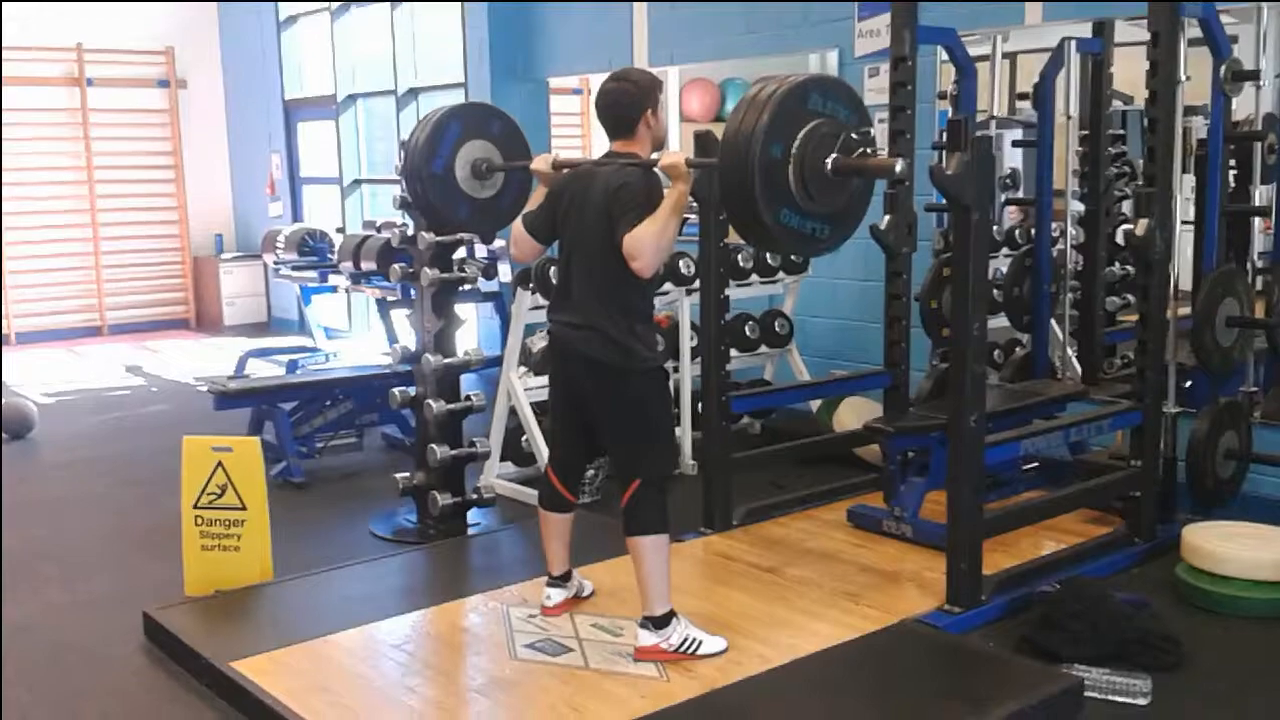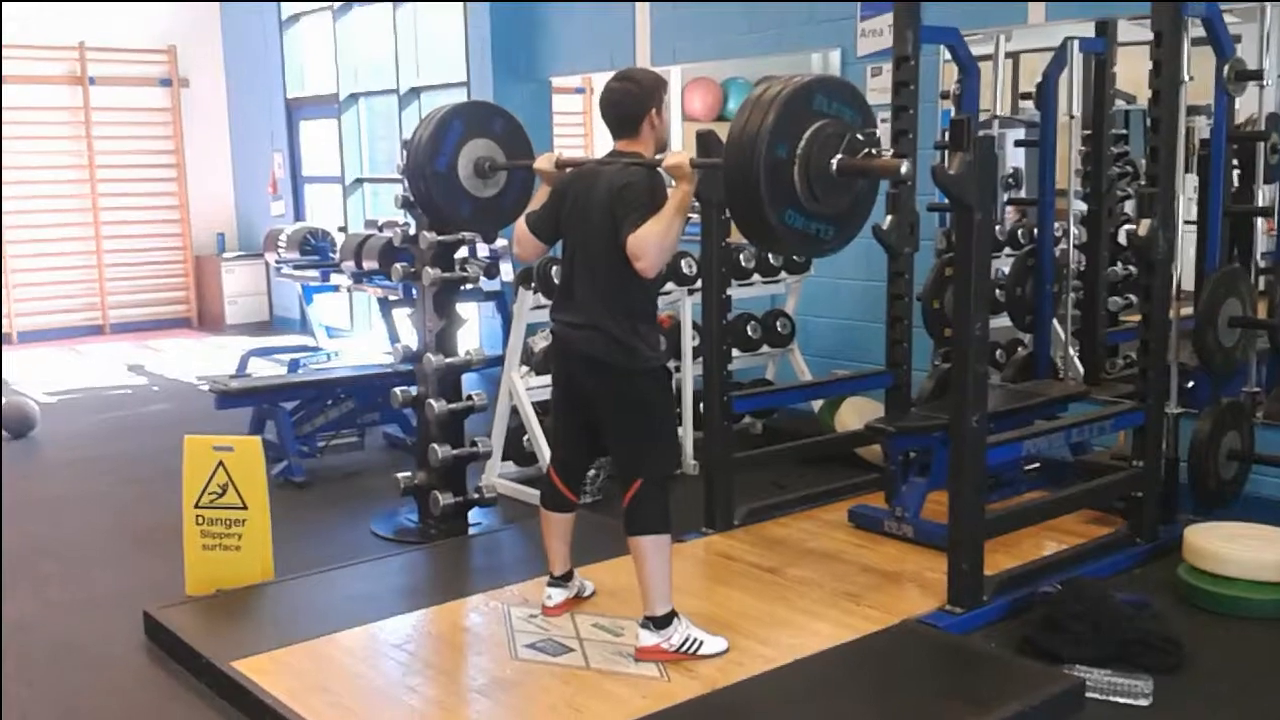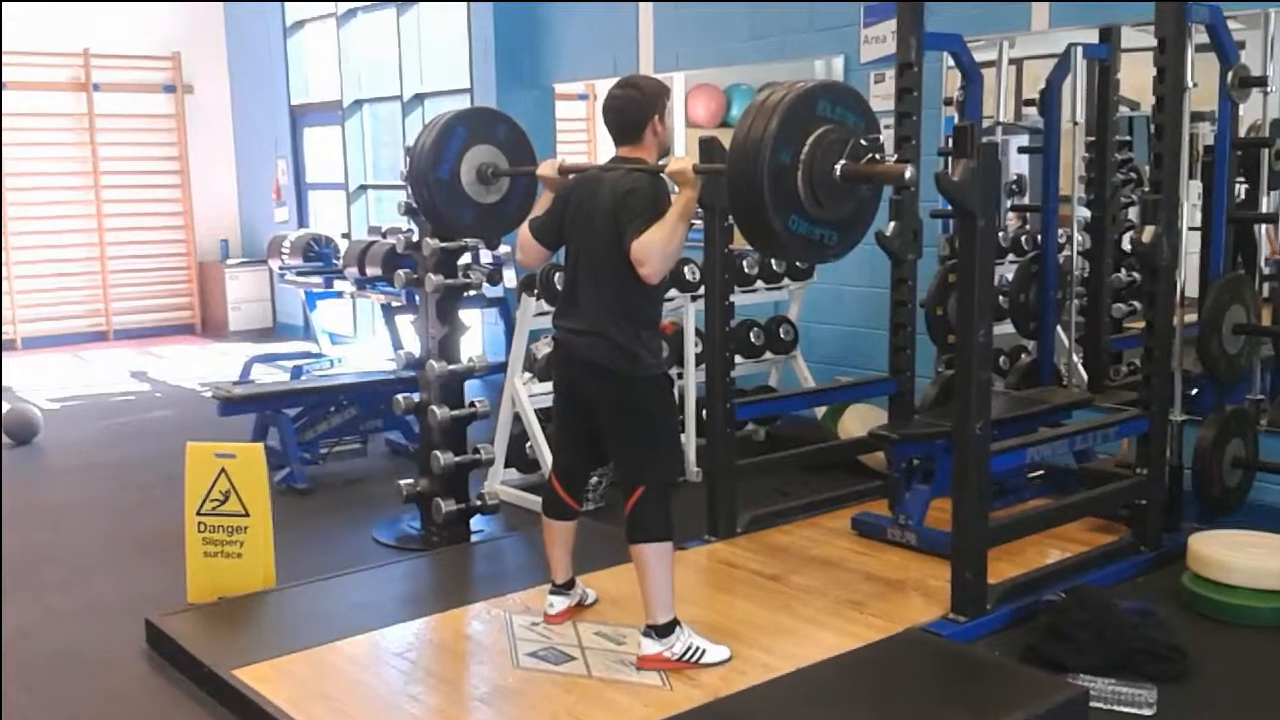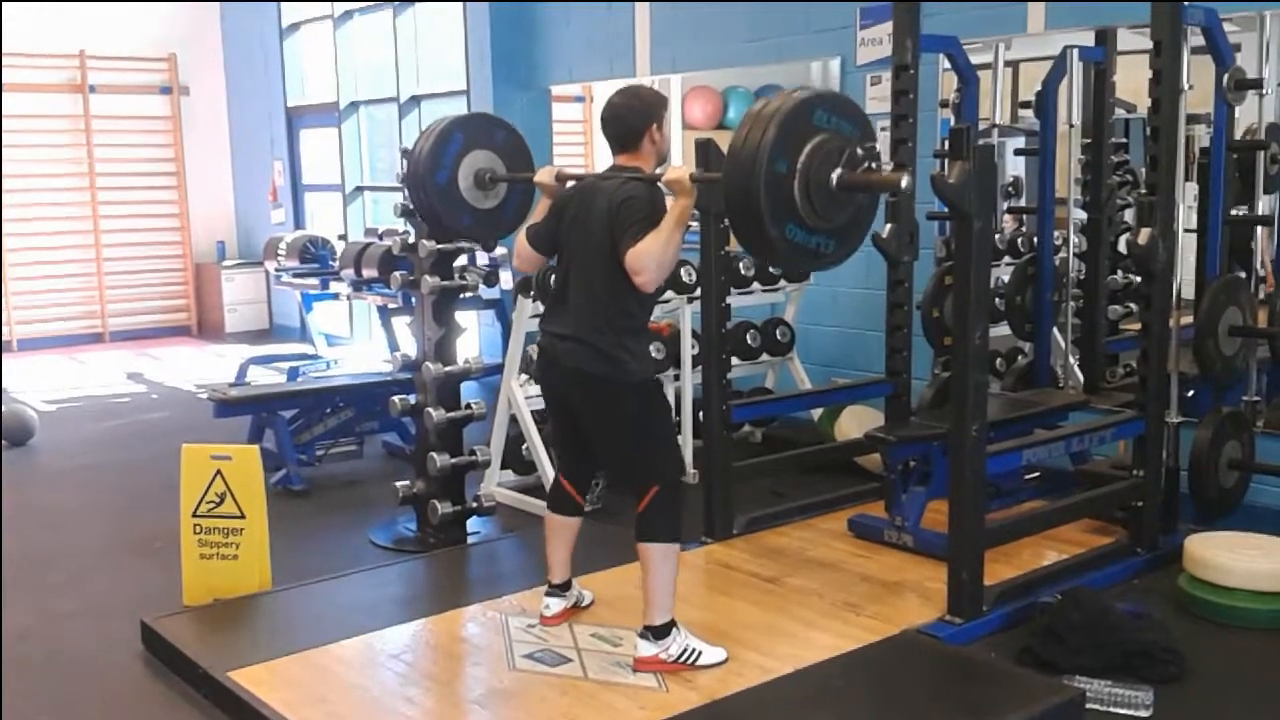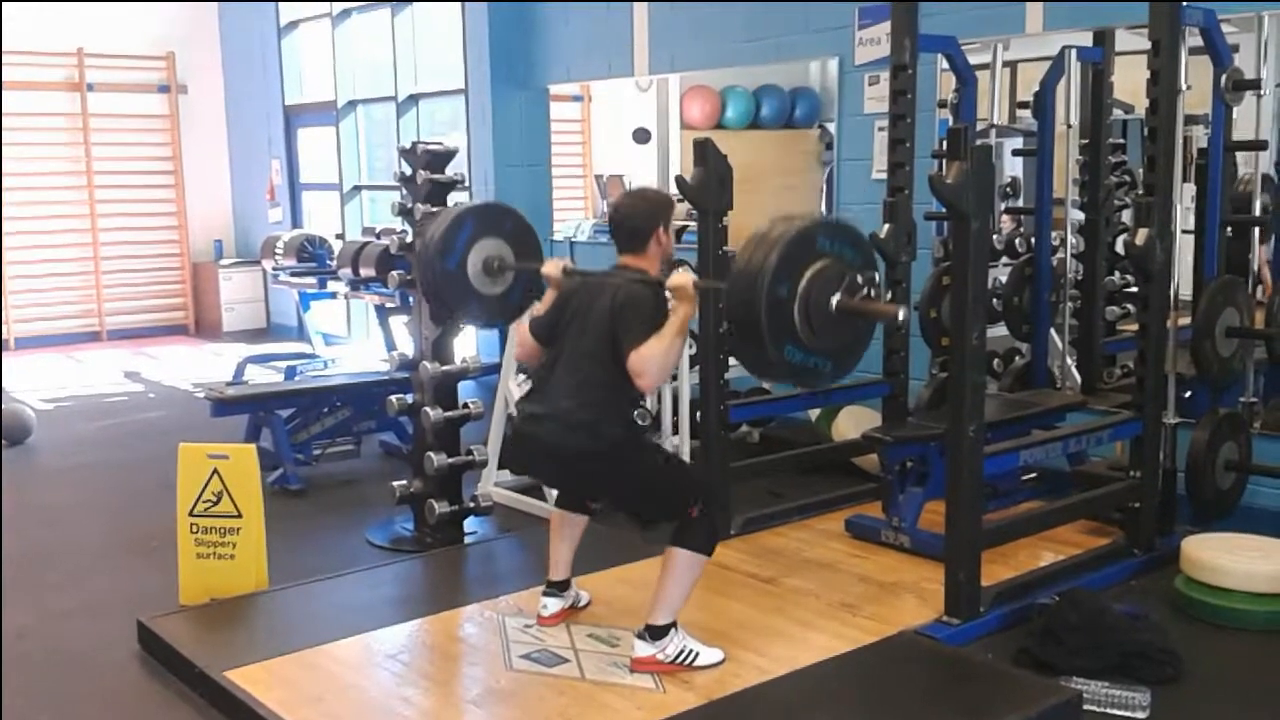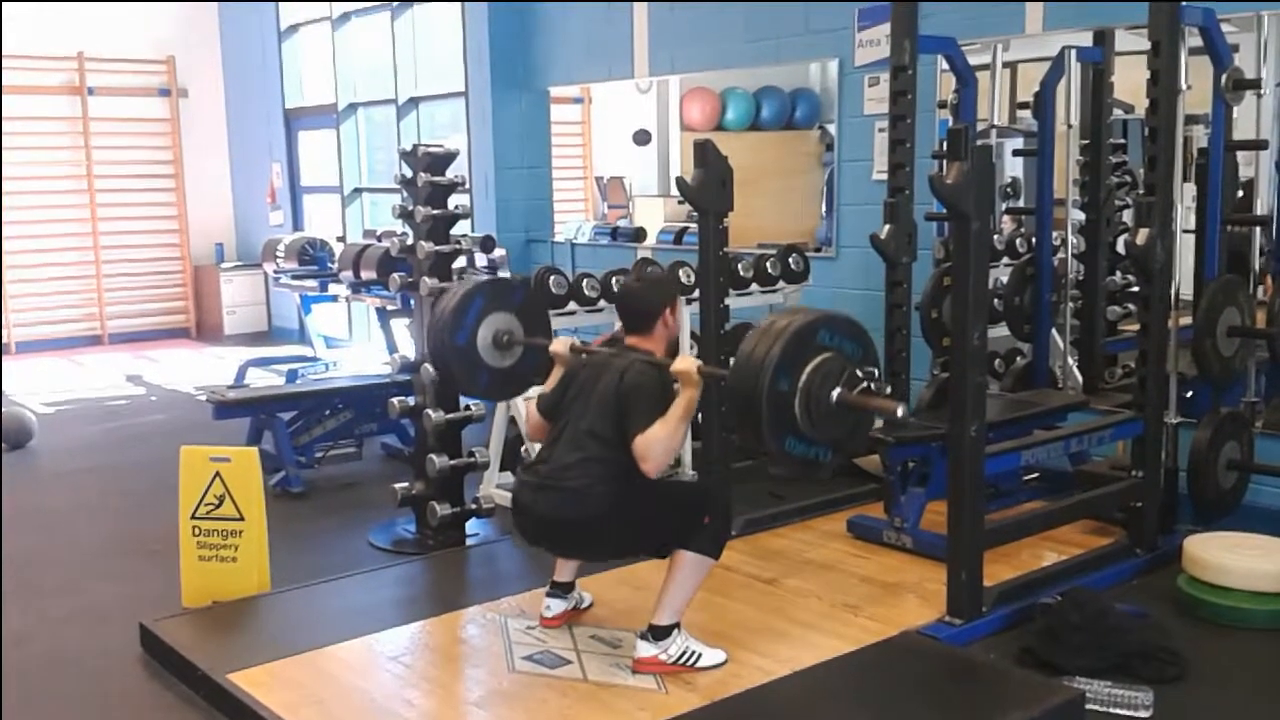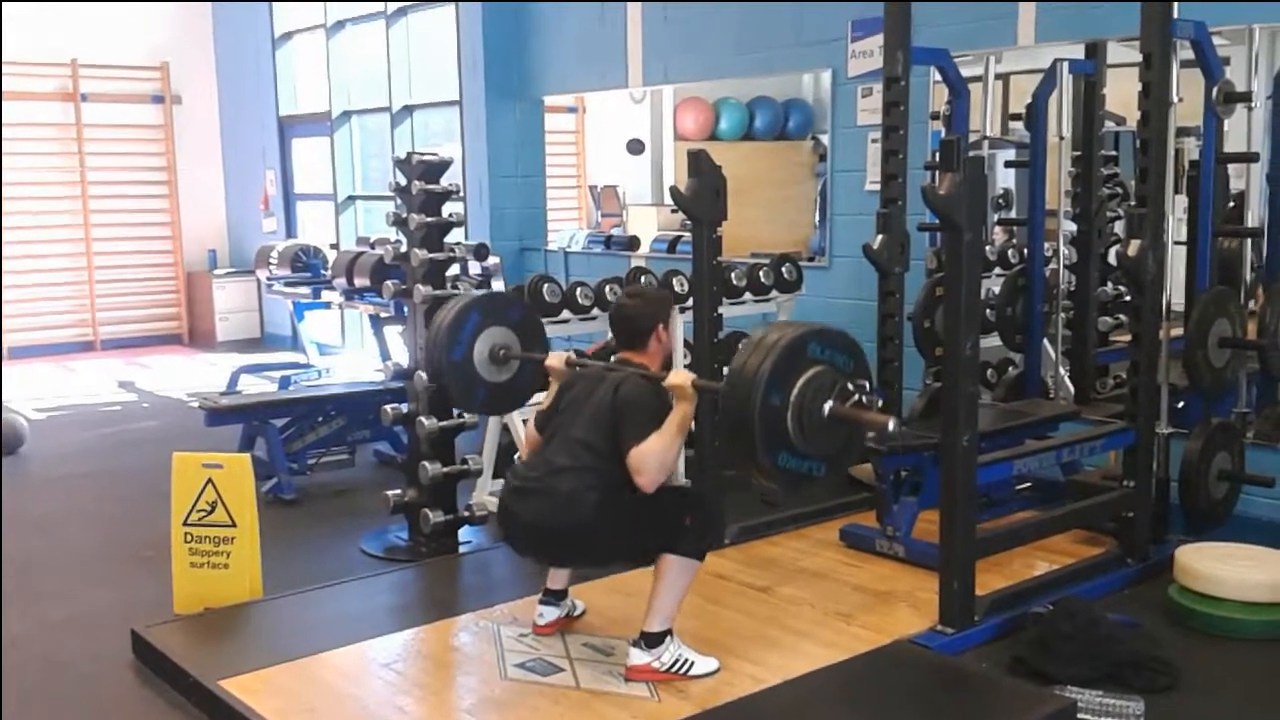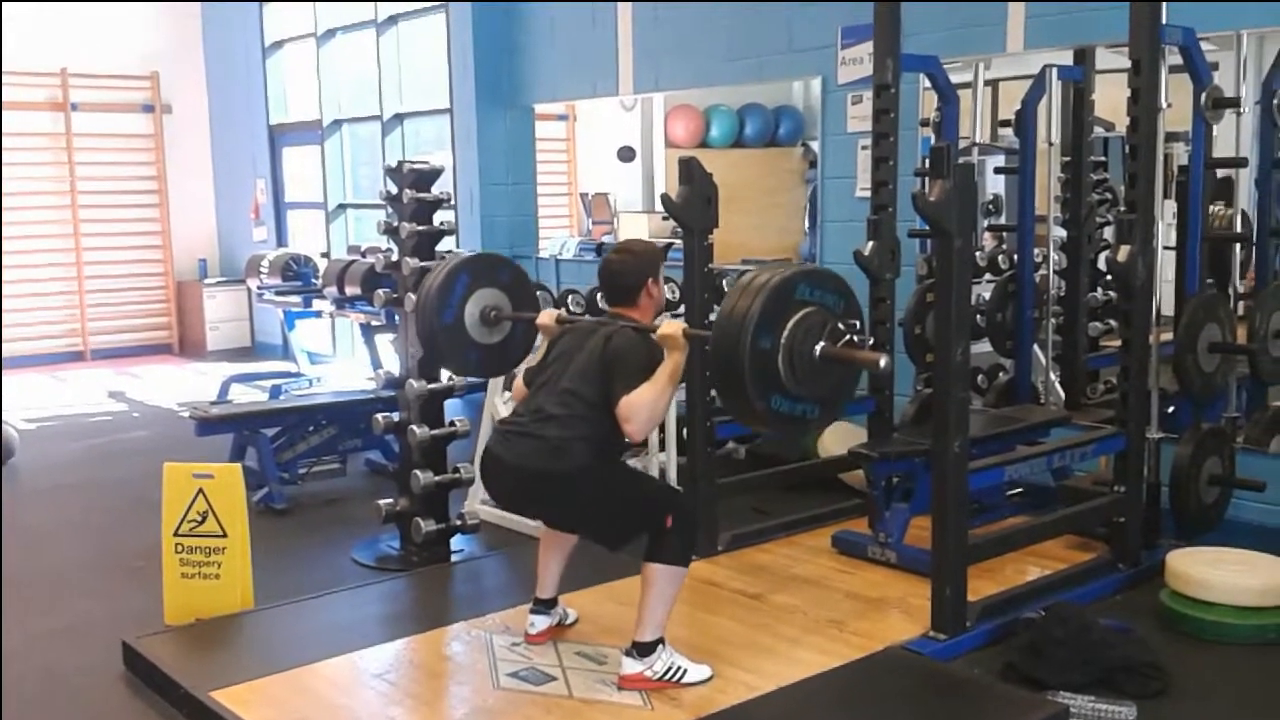
dt=0.5s
person 1, frame 1
left shoulder: (572, 181)
right shoulder: (637, 182)
left elbow: (521, 247)
right elbow: (642, 258)
left wrist: (540, 187)
right wrist: (678, 189)
left hip: (569, 346)
right hip: (620, 357)
left knee: (564, 463)
right knee: (645, 479)
left ankle: (559, 583)
right ankle: (659, 627)
person 1, frame 2
left shoulder: (576, 180)
right shoulder: (640, 182)
left elbow: (524, 246)
right elbow: (646, 257)
left wrist: (544, 185)
right wrist: (683, 189)
left hip: (572, 346)
right hip: (624, 356)
left knee: (566, 463)
right knee: (647, 479)
left ankle: (560, 583)
right ankle: (660, 627)
person 1, frame 3
left shoulder: (579, 186)
right shoulder: (643, 188)
left elbow: (527, 252)
right elbow: (649, 263)
left wrist: (547, 191)
right wrist: (686, 196)
left hip: (574, 353)
right hip: (625, 363)
left knee: (568, 469)
right knee: (649, 487)
left ankle: (562, 590)
right ankle: (662, 636)
person 1, frame 4
left shoulder: (578, 192)
right shoulder: (638, 194)
left elbow: (522, 260)
right elbow: (645, 271)
left wrist: (546, 197)
right wrist: (682, 204)
left hip: (557, 357)
right hip: (608, 368)
left knee: (573, 473)
right knee: (660, 489)
left ankle: (558, 593)
right ankle: (660, 638)
person 1, frame 5
left shoulder: (581, 286)
right shoulder: (641, 294)
left elbow: (524, 350)
right elbow: (646, 375)
left wrist: (551, 291)
right wrist: (683, 309)
left hip: (529, 434)
right hip: (581, 441)
left knee: (583, 475)
right knee: (699, 508)
left ankle: (556, 594)
right ankle: (658, 641)
person 1, frame 6
left shoulder: (589, 364)
right shoulder: (647, 377)
left elbow: (534, 428)
right elbow: (651, 462)
left wrist: (559, 367)
right wrist: (689, 392)
left hip: (529, 509)
right hip: (575, 518)
right knee: (709, 510)
left ankle: (559, 597)
right ankle: (659, 641)
person 1, frame 7
left shoulder: (582, 378)
right shoulder: (643, 391)
right elbow: (646, 476)
right wrist: (683, 407)
left hip: (515, 517)
right hip: (559, 526)
right knee: (691, 515)
left ankle: (552, 605)
right ankle: (652, 649)
person 1, frame 8
left shoulder: (574, 332)
right shoulder: (635, 343)
right elbow: (635, 424)
right wrist: (675, 357)
left hip: (499, 462)
right hip: (547, 468)
left knee: (572, 493)
right knee: (673, 518)
left ankle: (543, 612)
right ankle: (645, 657)
